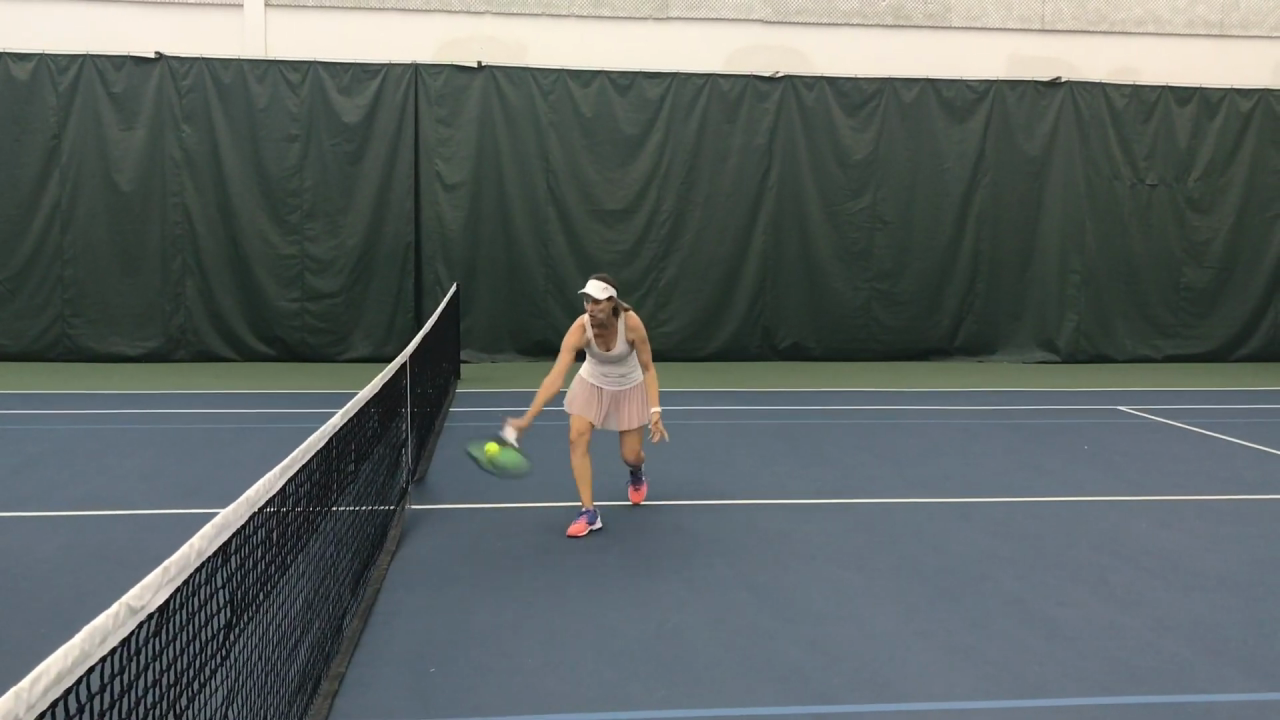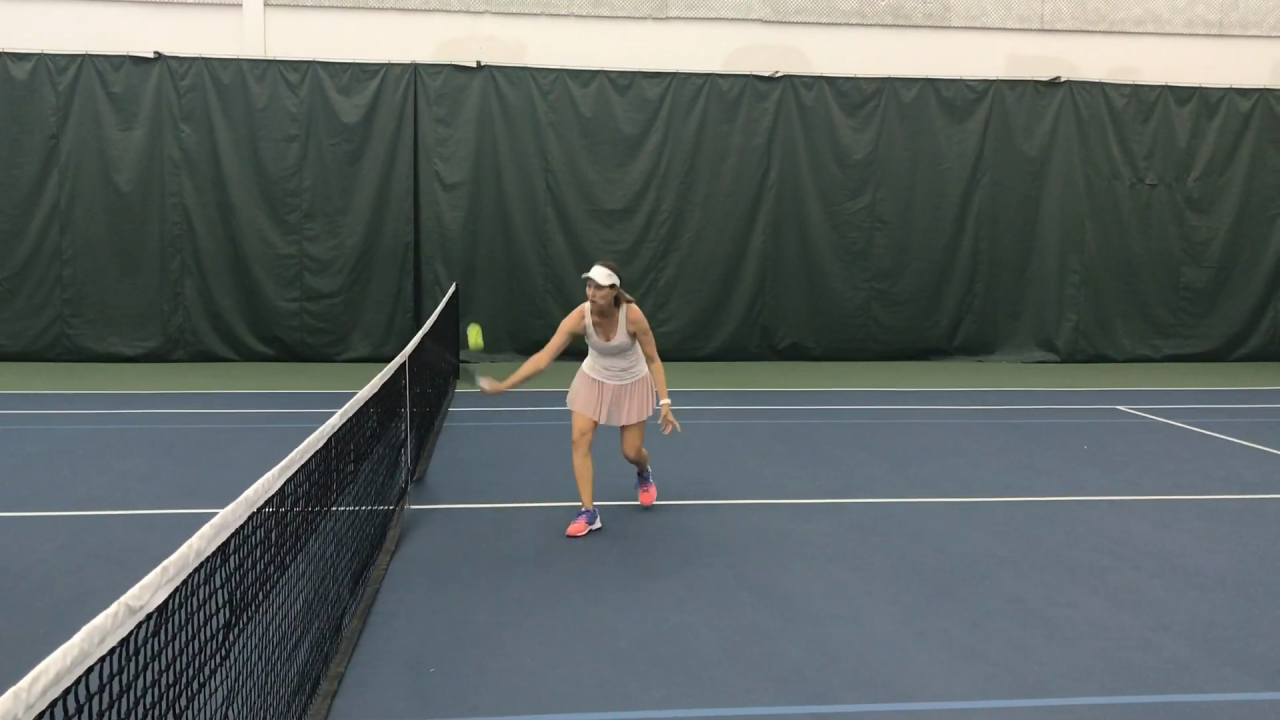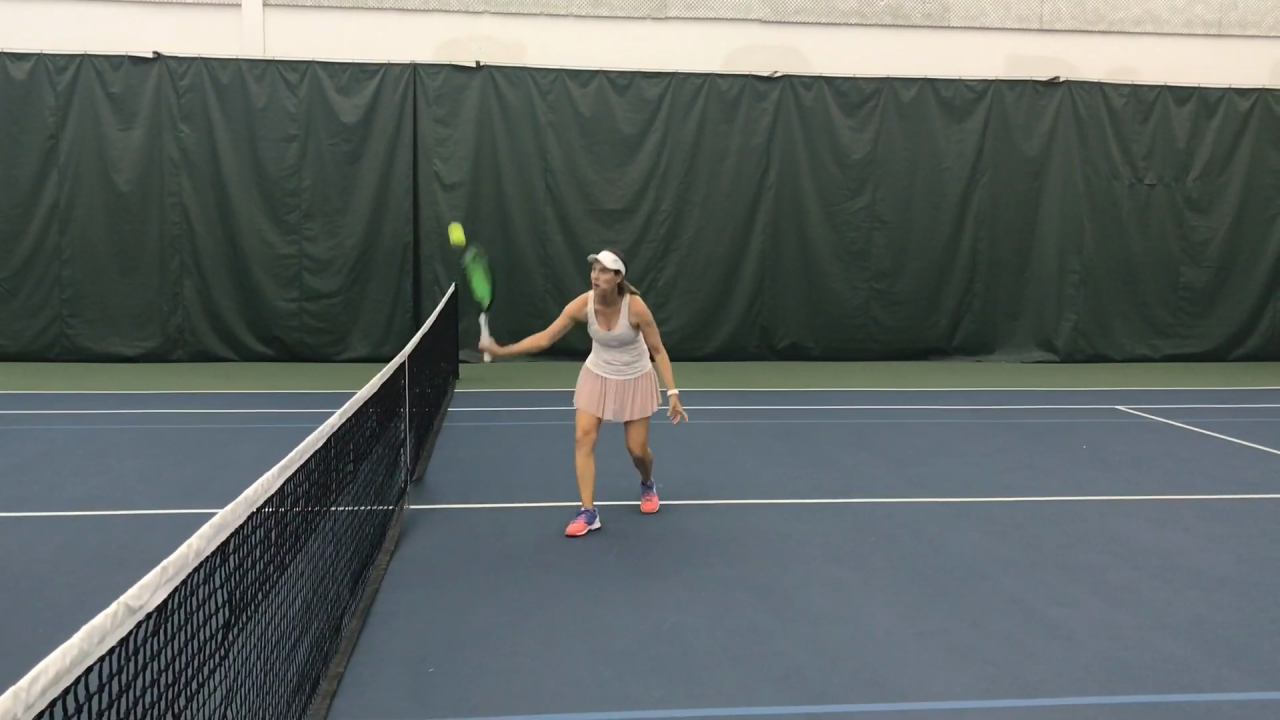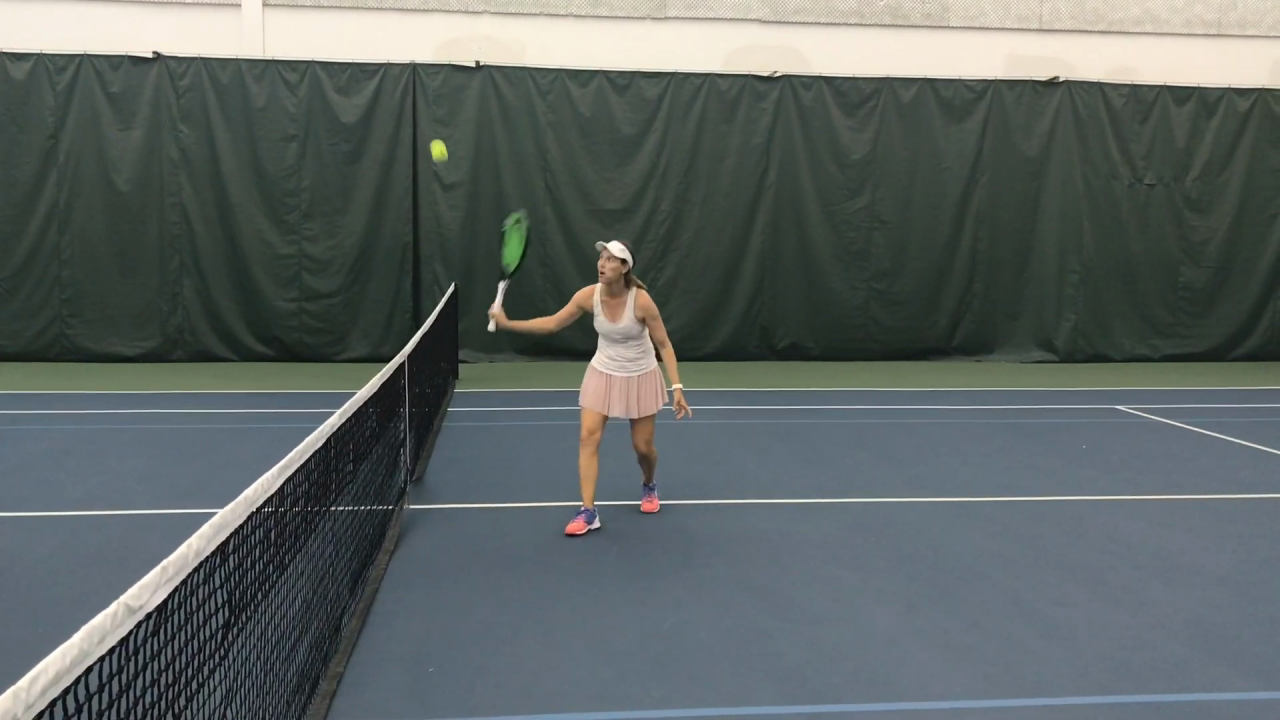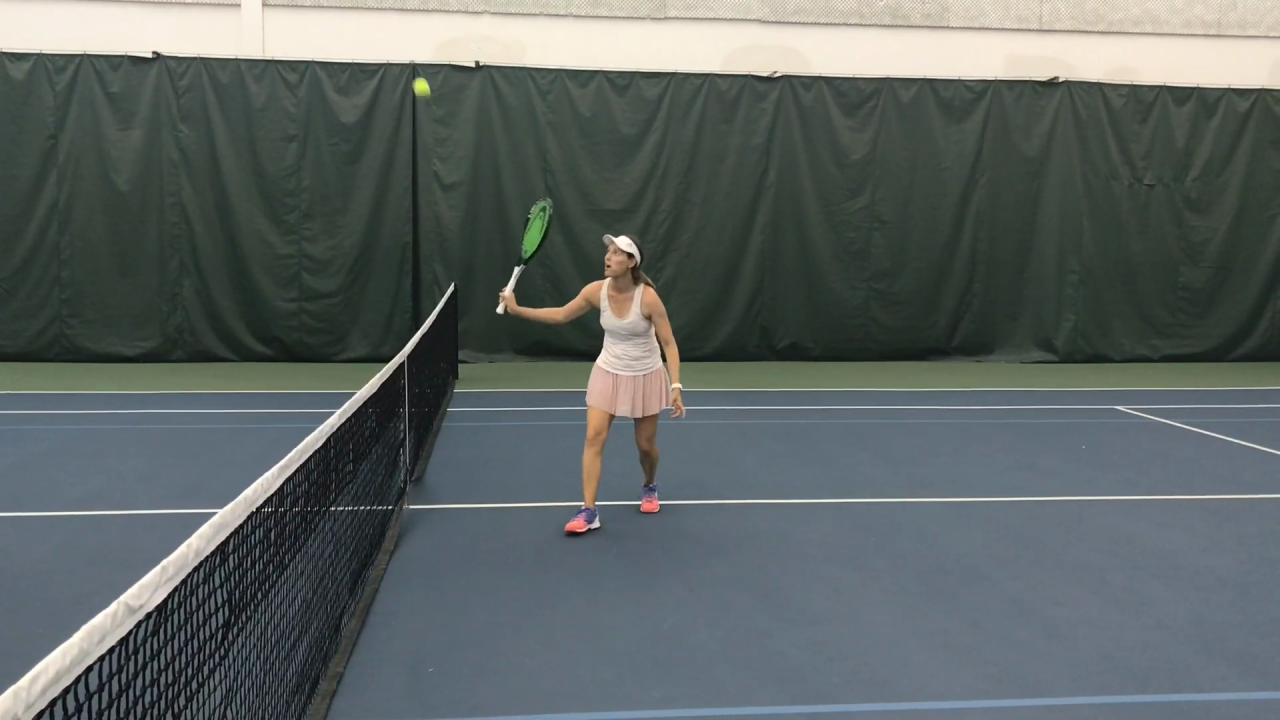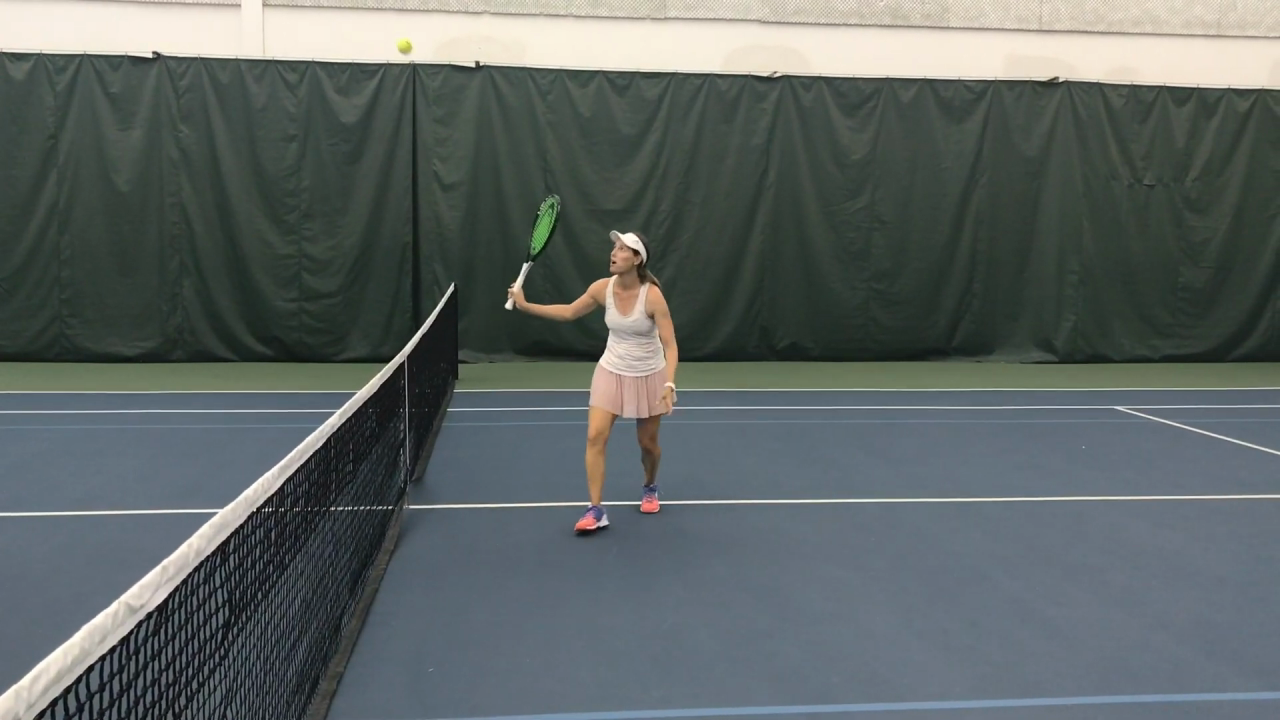
dt=0.1s
person 1, frame 1
left shoulder: (632, 323)
right shoulder: (579, 330)
left elbow: (648, 370)
right elbow: (555, 377)
left wrist: (655, 413)
right wrist: (528, 417)
left hip: (629, 389)
right hip: (591, 384)
left knee: (631, 456)
right knee: (577, 440)
left ankle: (636, 473)
right ankle: (589, 512)
person 1, frame 2
left shoulder: (633, 315)
right shoulder: (578, 317)
left elbow: (653, 360)
right elbow: (544, 356)
left wrist: (665, 403)
right wrist: (505, 385)
left hip: (631, 383)
right hip: (593, 380)
left knee: (632, 453)
right knee: (580, 439)
left ankle: (644, 473)
right ankle: (588, 511)
person 1, frame 3
left shoulder: (635, 306)
right shoulder: (581, 305)
left elbow: (658, 351)
right elbow: (545, 338)
left wrist: (673, 394)
right wrist: (503, 351)
left hip: (635, 380)
right hip: (597, 376)
left knee: (638, 449)
right knee: (583, 438)
left ankle: (647, 485)
right ankle: (588, 512)
person 1, frame 4
left shoulder: (641, 301)
right shoulder: (588, 296)
left elbow: (664, 346)
right elbow: (553, 323)
left wrist: (677, 388)
right wrist: (508, 324)
left hip: (640, 377)
right hip: (603, 374)
left knee: (643, 447)
right knee: (588, 437)
left ankle: (649, 487)
right ankle: (588, 511)
person 1, frame 5
left shoulder: (648, 297)
right shoulder: (595, 291)
left elbow: (670, 345)
right elbow: (562, 314)
left wrist: (676, 387)
right wrist: (518, 309)
left hip: (645, 376)
right hip: (607, 372)
left knee: (646, 445)
right knee: (594, 437)
left ankle: (649, 488)
right ankle: (588, 511)
person 1, frame 6
left shoulder: (653, 296)
right shoulder: (602, 288)
left elbow: (670, 345)
right elbow: (569, 312)
left wrist: (669, 385)
right wrist: (525, 306)
left hip: (648, 376)
right hip: (611, 373)
left knee: (648, 444)
right knee: (595, 437)
left ankle: (650, 488)
right ankle: (595, 509)
